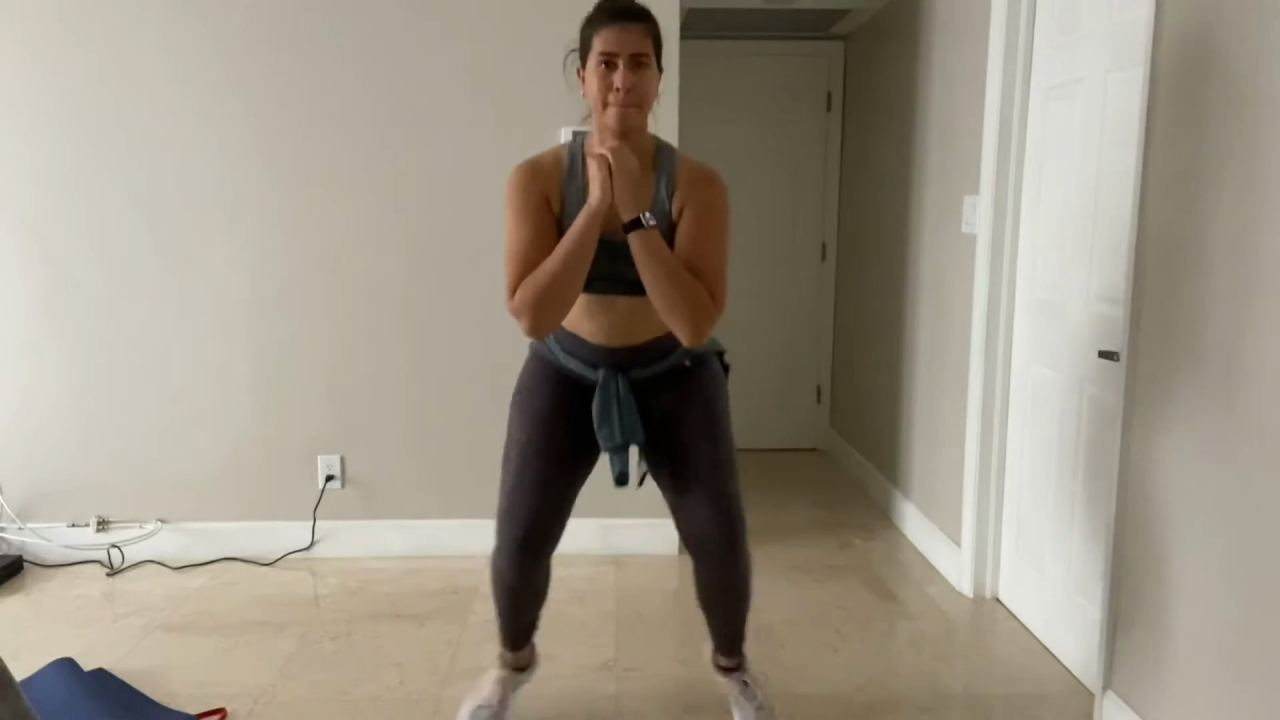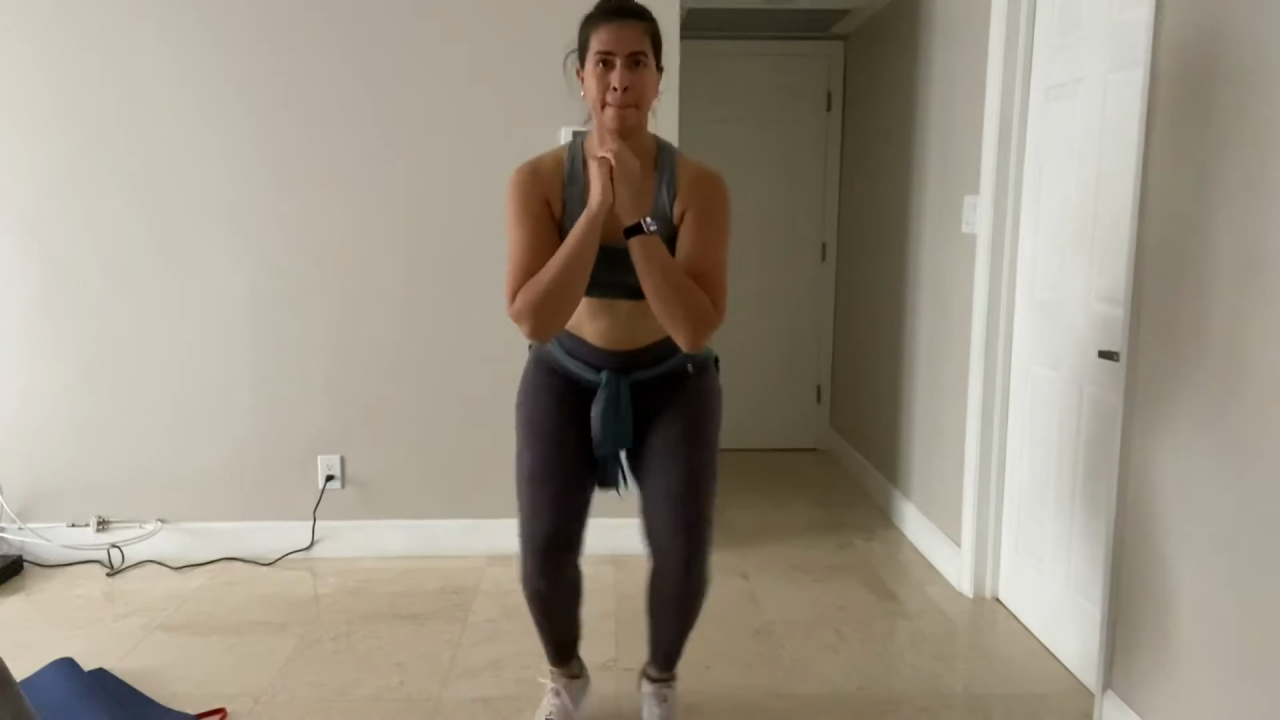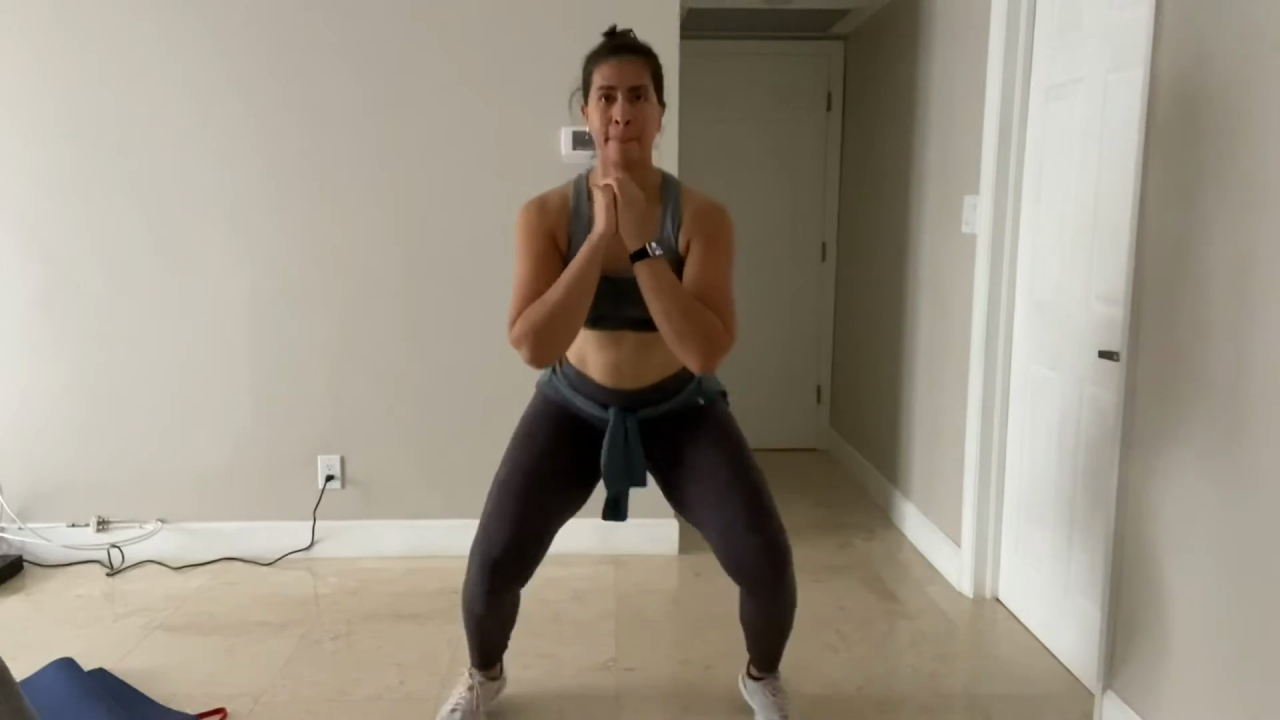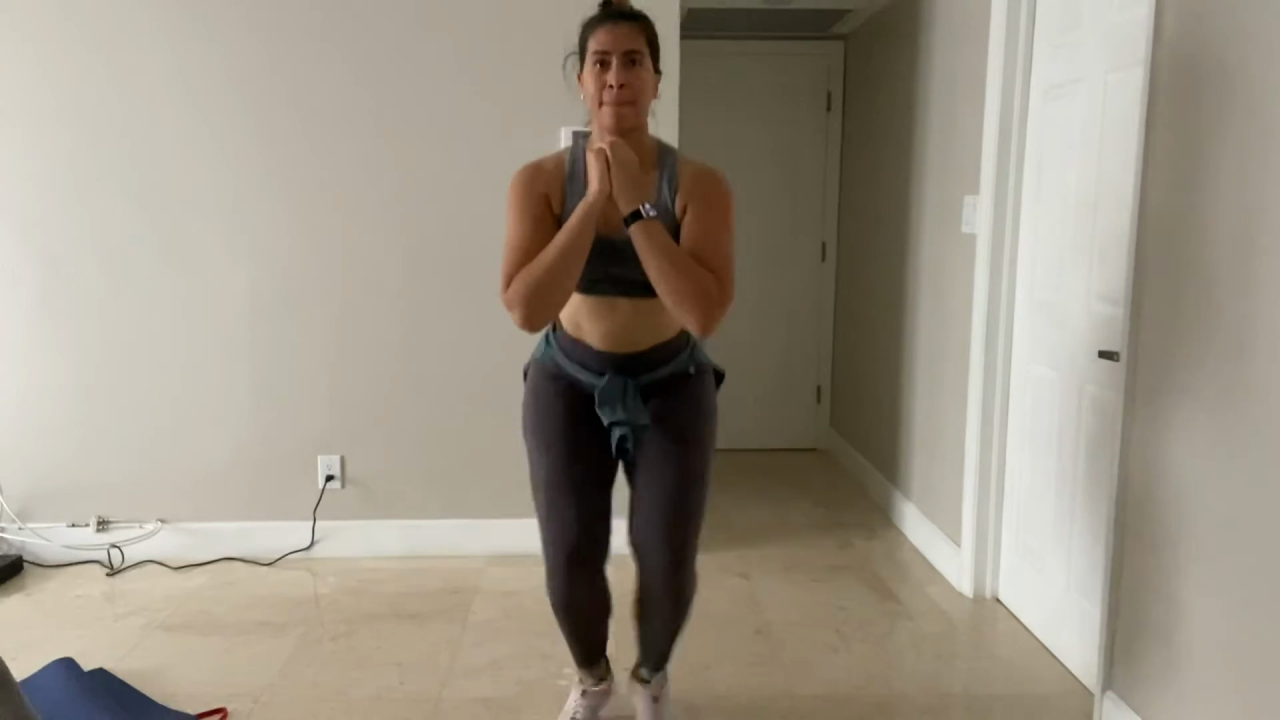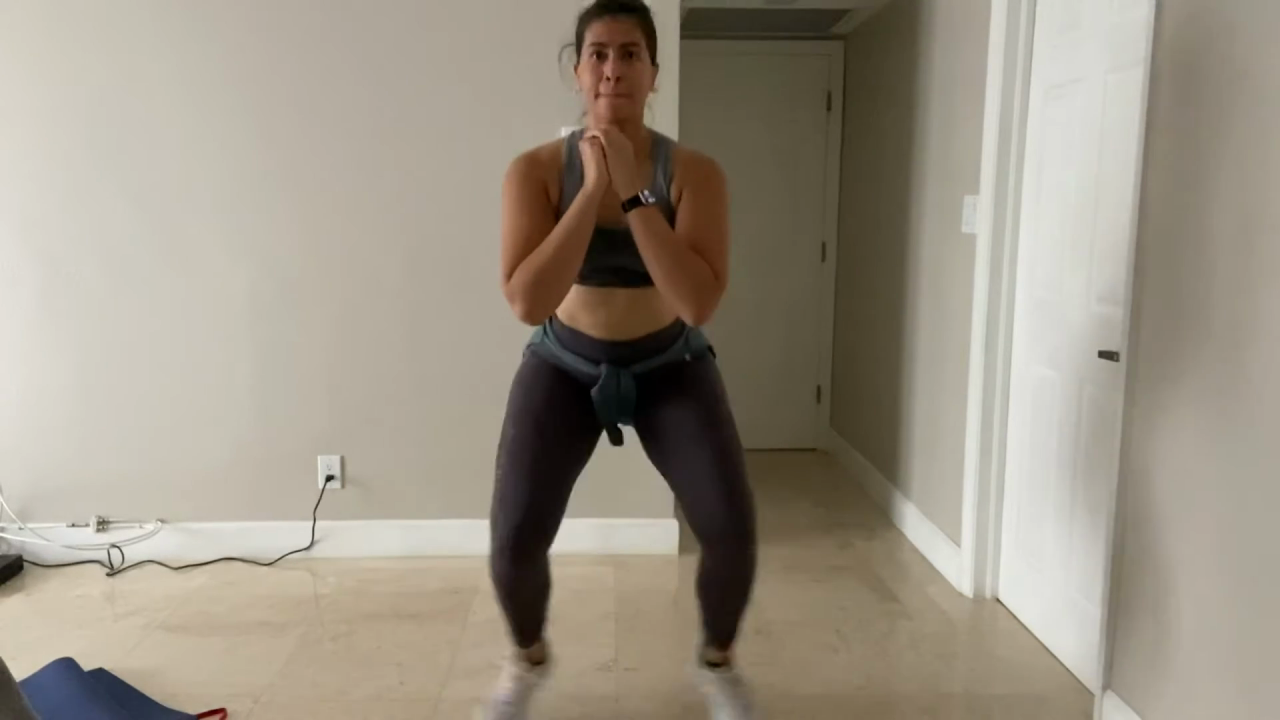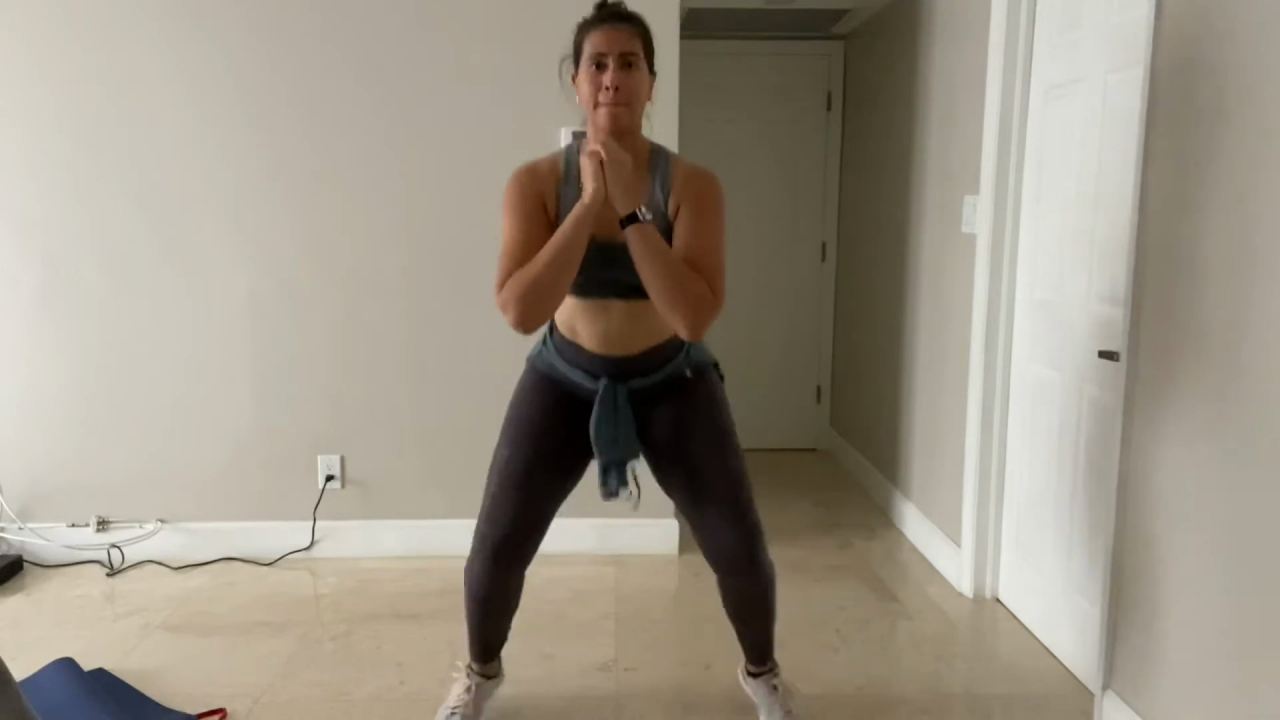
dt=0.3s
person 1, frame 1
left shoulder: (696, 183)
right shoulder: (537, 178)
left elbow: (696, 325)
right elbow: (530, 317)
left wrist: (637, 217)
right wrist: (596, 207)
left hip: (670, 376)
right hip: (566, 374)
left knee: (719, 540)
right knee: (521, 539)
right ankle: (513, 661)
person 1, frame 2
left shoulder: (698, 185)
right shoulder: (538, 180)
left elbow: (696, 329)
right elbow: (531, 322)
left wrist: (637, 220)
right wrist: (597, 212)
left hip: (668, 378)
right hip: (567, 376)
left knee: (681, 549)
right knee: (546, 548)
person 1, frame 3
left shoulder: (703, 216)
right shoulder: (547, 213)
left elbow: (708, 352)
right elbow: (532, 348)
left wrist: (641, 245)
right wrist: (600, 239)
left hip: (680, 413)
right hip: (574, 410)
left knee: (767, 563)
right knee: (492, 566)
person 1, frame 4
left shoulder: (698, 183)
right shoulder: (542, 179)
left elbow: (704, 315)
right elbow: (524, 307)
left wrist: (635, 207)
right wrist: (593, 200)
left hip: (668, 383)
right hip: (569, 379)
left knee: (664, 553)
right knee: (573, 555)
person 1, frame 5
left shoulder: (693, 172)
right shoulder: (534, 171)
left elbow: (700, 303)
right elbow: (527, 302)
left wrist: (633, 196)
right wrist: (591, 191)
left hip: (668, 370)
right hip: (565, 370)
left knee: (731, 528)
right knee: (517, 536)
left ankle: (717, 662)
right ankle: (527, 658)
person 1, frame 6
left shoulder: (691, 183)
right shoulder: (536, 182)
left elbow: (696, 318)
right elbow: (520, 312)
left wrist: (631, 212)
right wrist: (590, 204)
left hip: (669, 384)
right hip: (564, 383)
left knee: (739, 548)
right knee: (499, 548)
